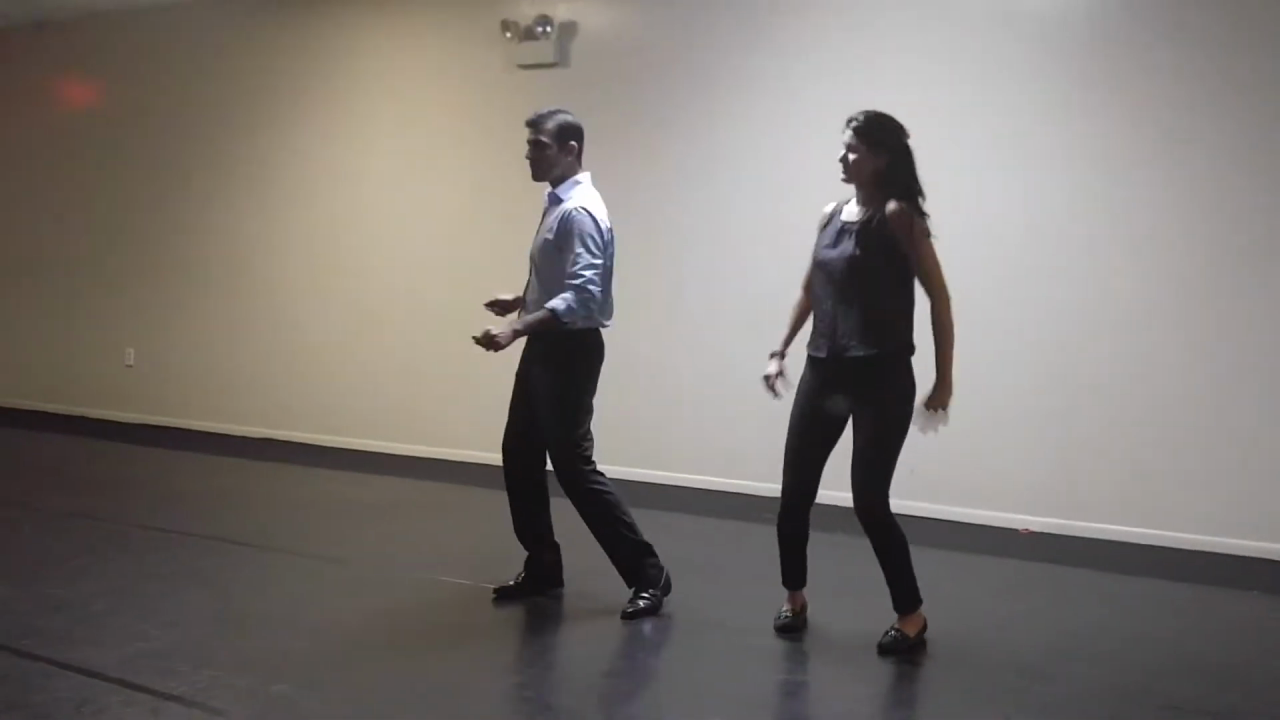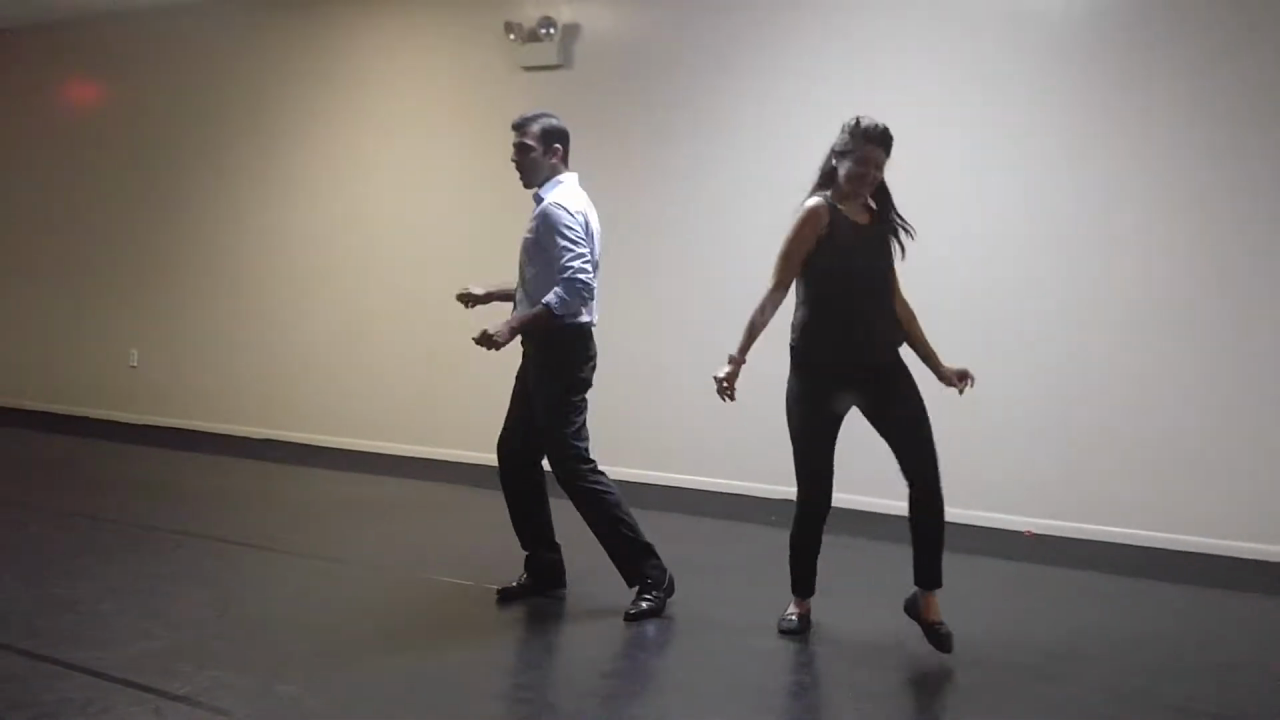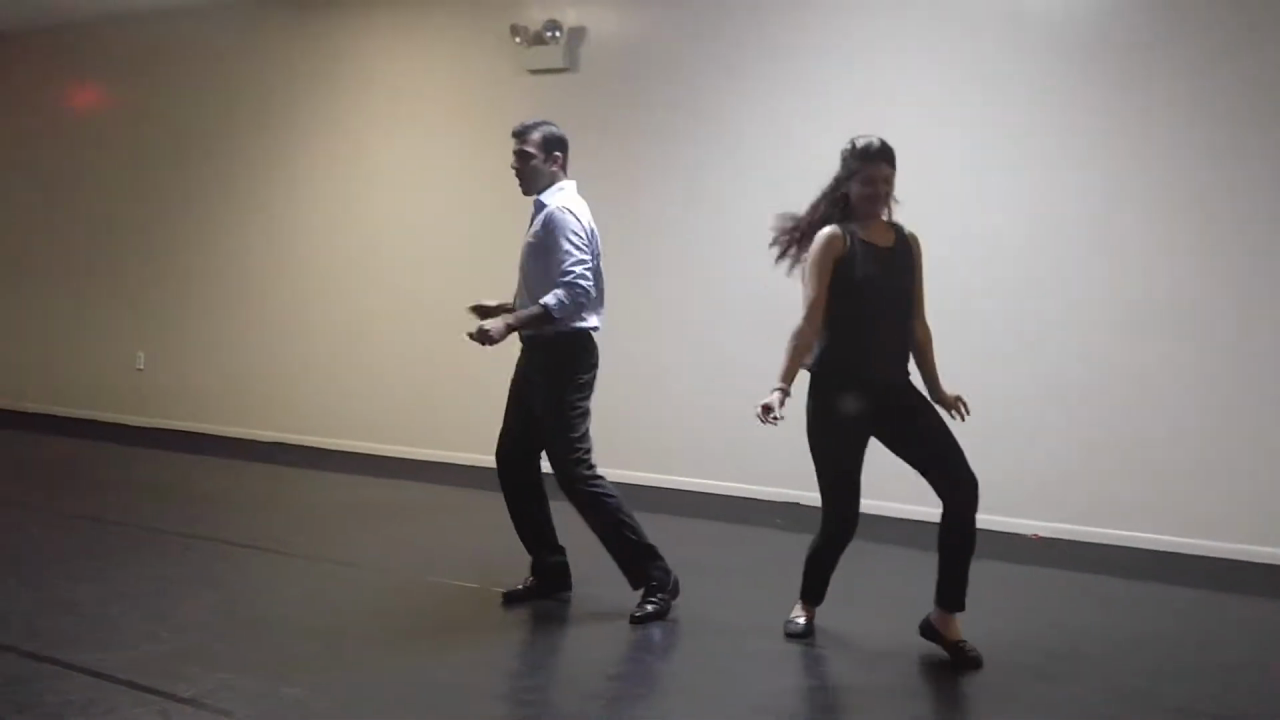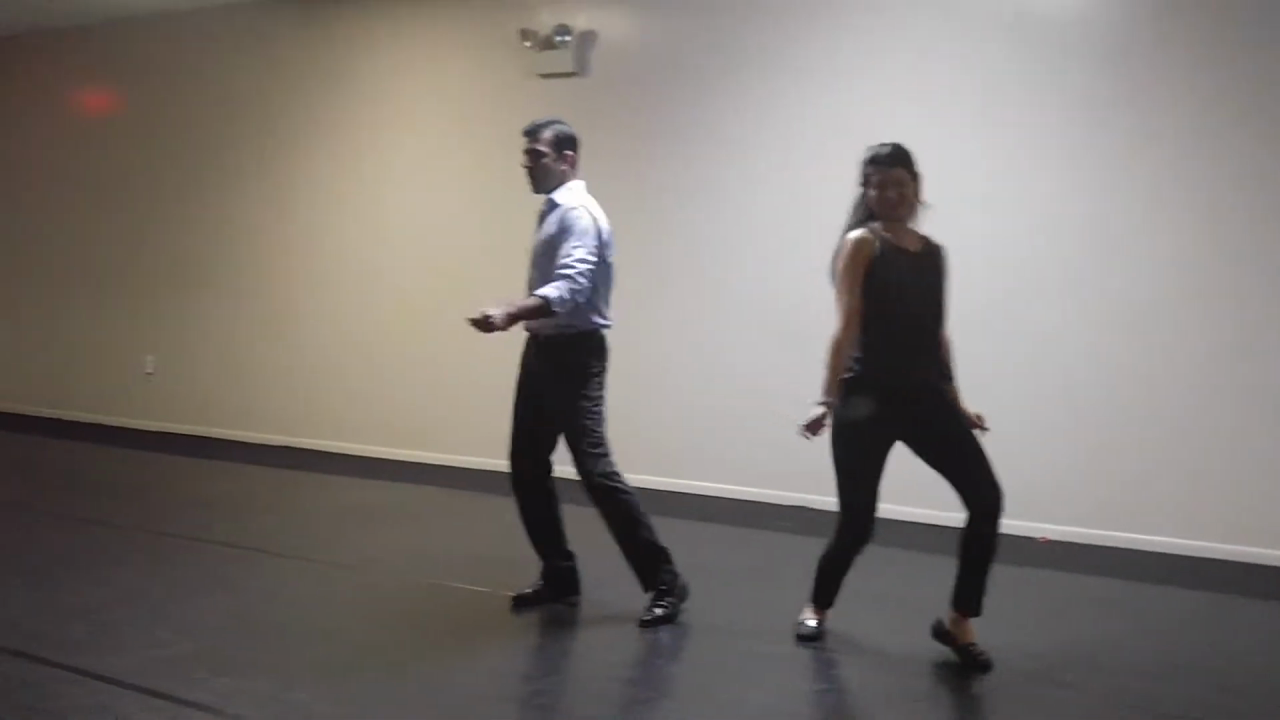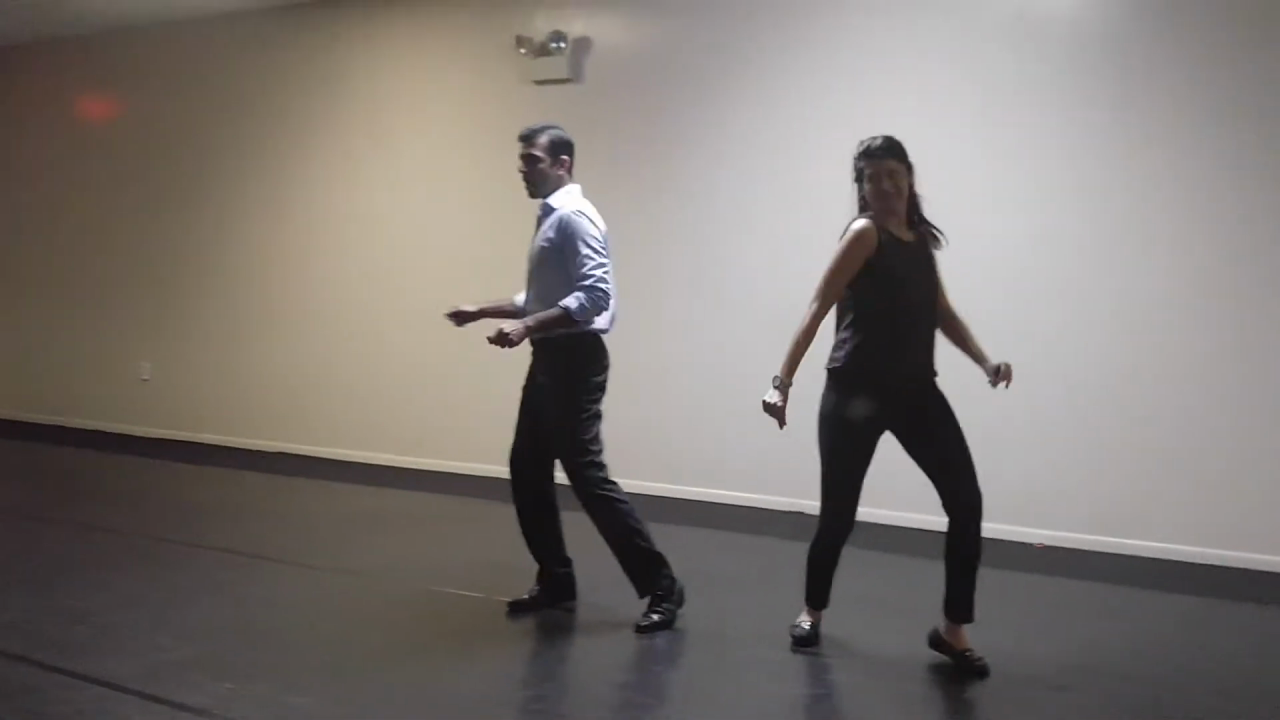
dt=0.3s
person 1, frame 1
left shoulder: (898, 216)
right shoulder: (831, 216)
left elbow: (938, 298)
left wrist: (943, 380)
right wrist: (779, 352)
left hip: (883, 377)
right hip: (824, 374)
left knee: (869, 501)
right knee: (795, 493)
left ankle: (910, 615)
right ankle: (795, 596)
person 1, frame 2
left shoulder: (882, 222)
right shoulder: (816, 212)
left elbow: (895, 301)
right elbow: (776, 291)
left wrist: (938, 366)
right wrist: (738, 358)
left hip: (882, 370)
right hip: (816, 373)
left knee: (924, 474)
right knee: (813, 497)
left ankle: (927, 596)
right ankle: (801, 601)
person 1, frame 3
left shoulder: (907, 244)
right shoulder: (831, 238)
left elbow: (915, 323)
right elbow: (812, 320)
left wrist: (937, 390)
right wrist: (782, 387)
left hip: (894, 390)
right hip: (838, 391)
left knee: (962, 490)
right knee: (841, 517)
left ankle: (943, 617)
right ankle: (806, 605)
person 1, frame 4
left shoulder: (933, 253)
right shoulder: (860, 244)
right elbow: (848, 328)
left wrist: (954, 403)
right wrist: (827, 400)
left hip: (923, 398)
right hip: (867, 397)
left knee: (986, 499)
right knee: (856, 524)
left ankle: (958, 620)
right ankle: (816, 607)
person 1, frame 5
left shoulder: (922, 239)
right shoulder: (864, 234)
left elbow: (941, 312)
right elbow: (818, 310)
left wrist: (984, 361)
right wrist: (782, 382)
left hip: (915, 390)
right hip: (854, 390)
left knee: (967, 504)
right knee: (838, 514)
left ankle: (953, 629)
right ankle: (812, 611)
person 2, frame 1
left shoulder: (579, 210)
right shoulder: (560, 205)
left elbow: (582, 296)
left wrist: (515, 328)
right wrist: (521, 300)
left hip: (569, 353)
right hip: (545, 351)
left knee: (574, 467)
right knee: (520, 456)
left ankle: (648, 576)
right ankle: (543, 567)
person 2, frame 2
left shoulder: (559, 208)
right shoulder: (555, 203)
left elbow: (575, 288)
left wrist: (511, 326)
right wrist: (495, 294)
left hip: (561, 349)
right hip: (544, 349)
left knee: (572, 465)
right knee: (515, 456)
left ankle: (650, 576)
right ankle: (544, 568)
person 2, frame 3
left shoulder: (564, 213)
right shoulder: (547, 212)
left elbow: (573, 293)
left wrist: (509, 324)
right wrist: (500, 309)
left hip: (563, 356)
right hip: (539, 354)
left knee: (574, 470)
right knee: (514, 461)
left ankle: (656, 578)
right ankle: (550, 571)
person 2, frame 4
left shoulder: (577, 212)
right shoulder: (553, 212)
left elbow: (572, 290)
left wrist: (510, 314)
right wrist: (511, 312)
left hip: (573, 354)
right hip: (543, 351)
left knee: (594, 468)
right knee: (526, 465)
left ankle: (665, 583)
right ankle: (559, 576)
person 2, frame 5
left shoulder: (575, 216)
right shoulder: (549, 218)
left elbow: (593, 295)
left wrist: (524, 326)
right wrist: (485, 310)
left hip: (574, 359)
right hip: (550, 359)
left knee: (587, 476)
right knee: (527, 470)
left ankle: (661, 588)
right ankle: (555, 580)
